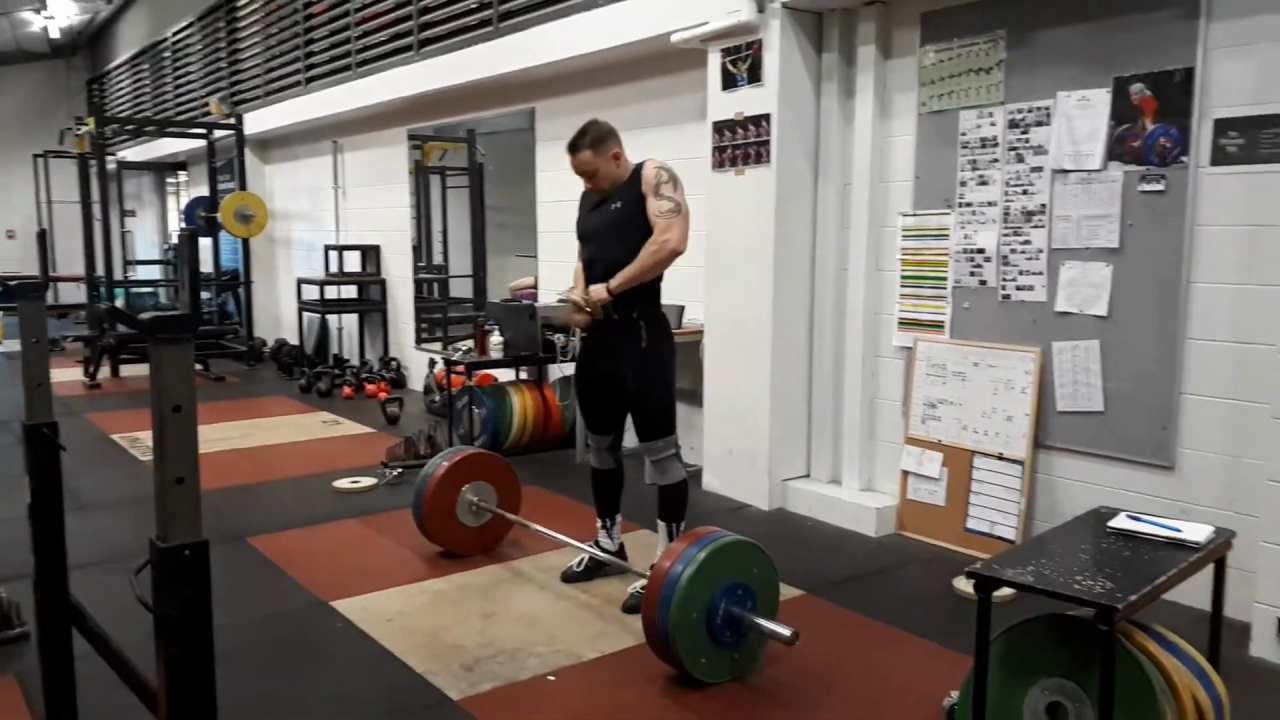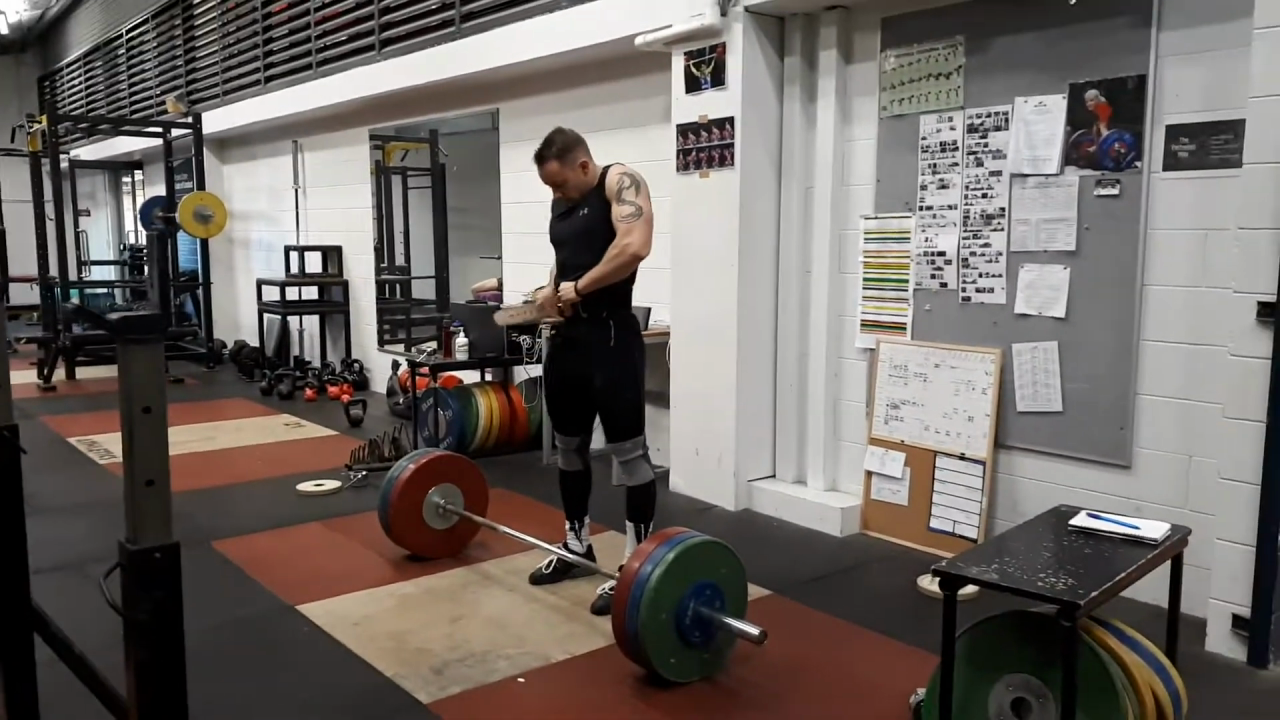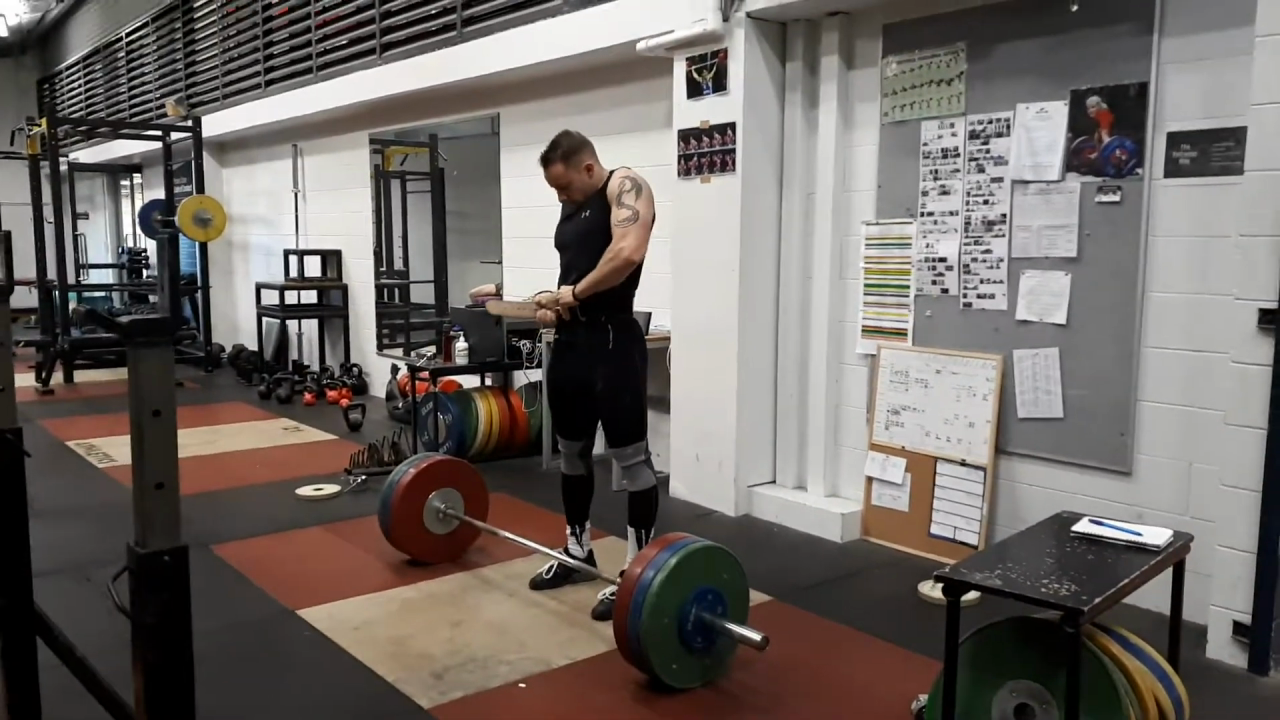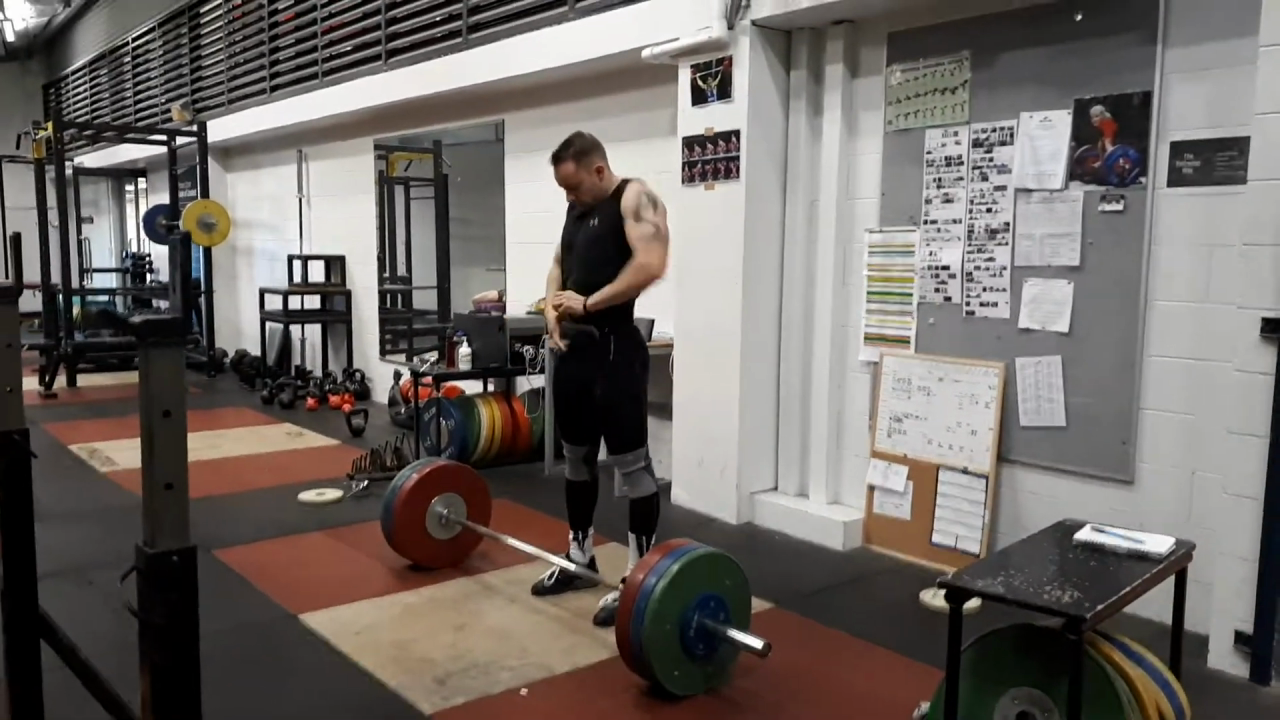
dt=0.4s
person 1, frame 1
left shoulder: (653, 178)
right shoulder: (590, 199)
left elbow: (672, 241)
left wrist: (611, 289)
right wrist: (581, 294)
left hip: (641, 335)
right hip: (597, 337)
left knee: (659, 450)
right knee: (601, 445)
right ankle: (608, 545)
person 1, frame 2
left shoulder: (620, 183)
right shoulder: (564, 203)
left elbow: (634, 246)
left wrist: (578, 289)
right wrist: (551, 295)
left hip: (611, 336)
right hip: (566, 337)
left knee: (628, 451)
right knee: (569, 446)
right ankle: (577, 546)
person 1, frame 3
left shoulder: (622, 191)
right shoulder: (576, 206)
left elbow: (627, 252)
left wrist: (578, 294)
right wrist: (558, 300)
left hip: (614, 342)
right hip: (573, 341)
left knee: (631, 456)
right knee: (574, 451)
right ankle: (578, 548)
person 1, frame 4
left shoulder: (635, 199)
right shoulder: (578, 210)
left elbow: (650, 266)
right elbow: (561, 268)
left wrist: (589, 305)
right wrist: (554, 313)
left hip: (616, 350)
right hip: (573, 350)
left knee: (630, 462)
right knee: (576, 457)
right ankle: (579, 559)
